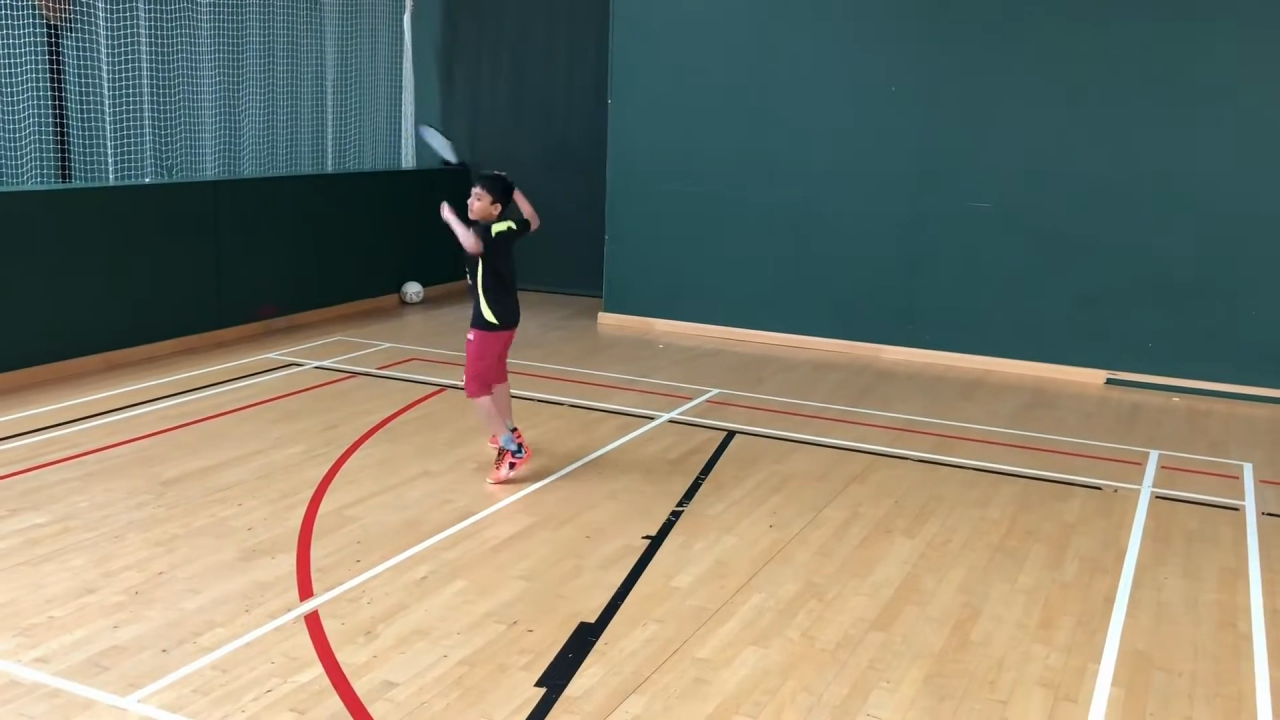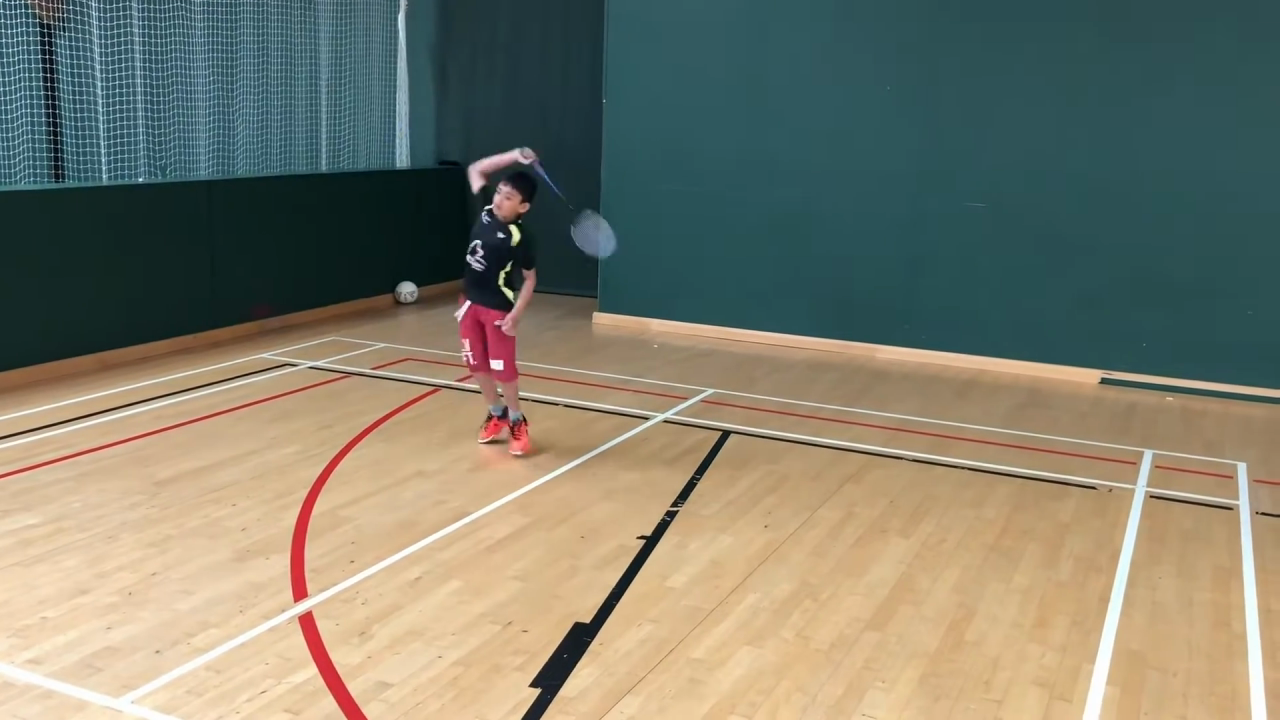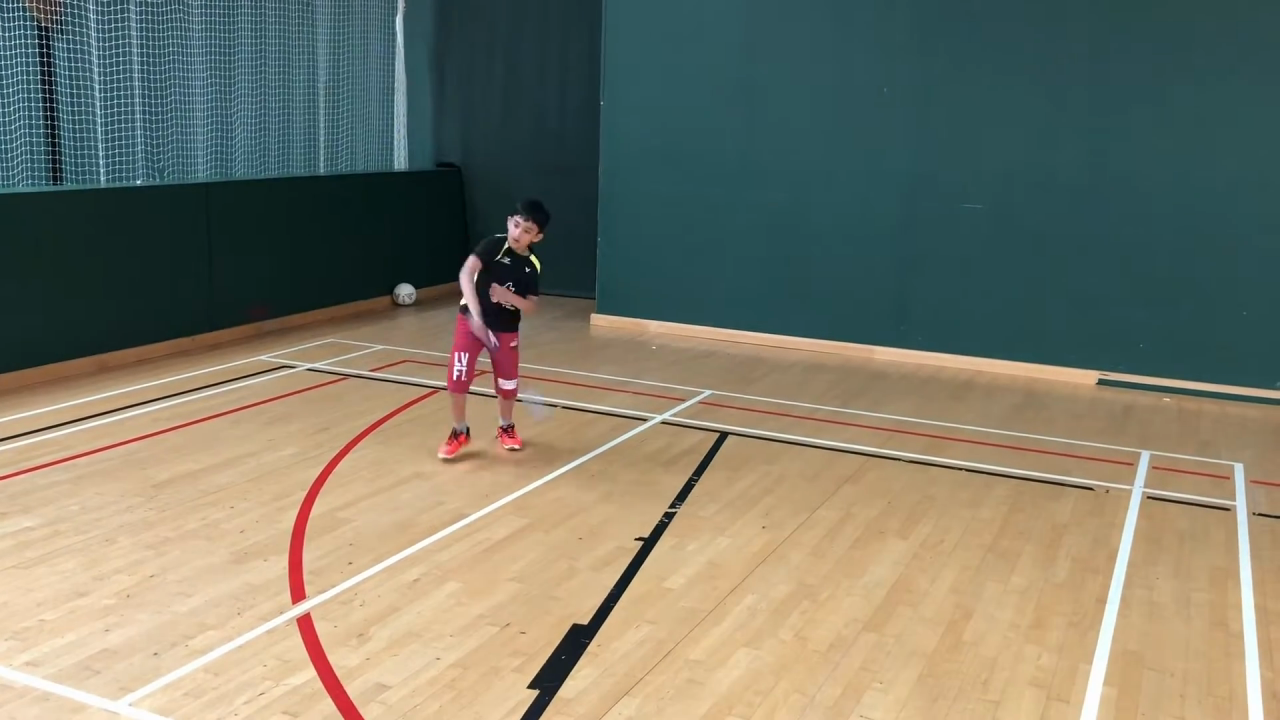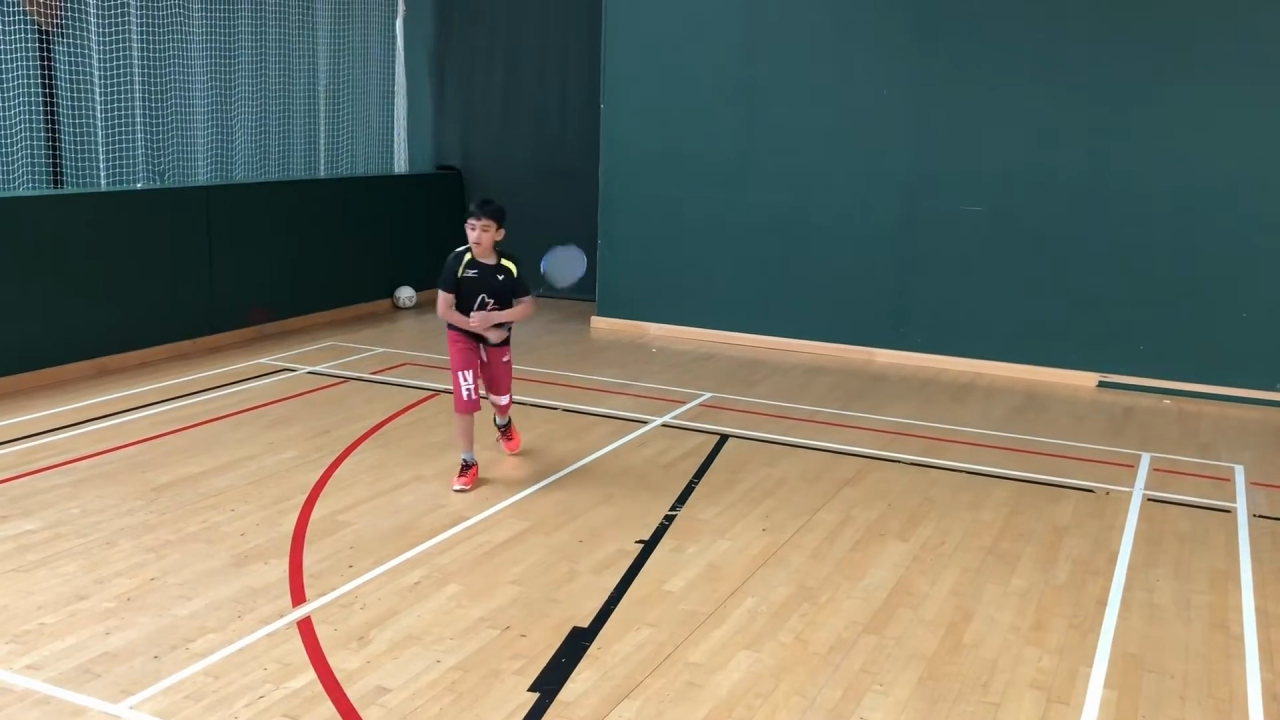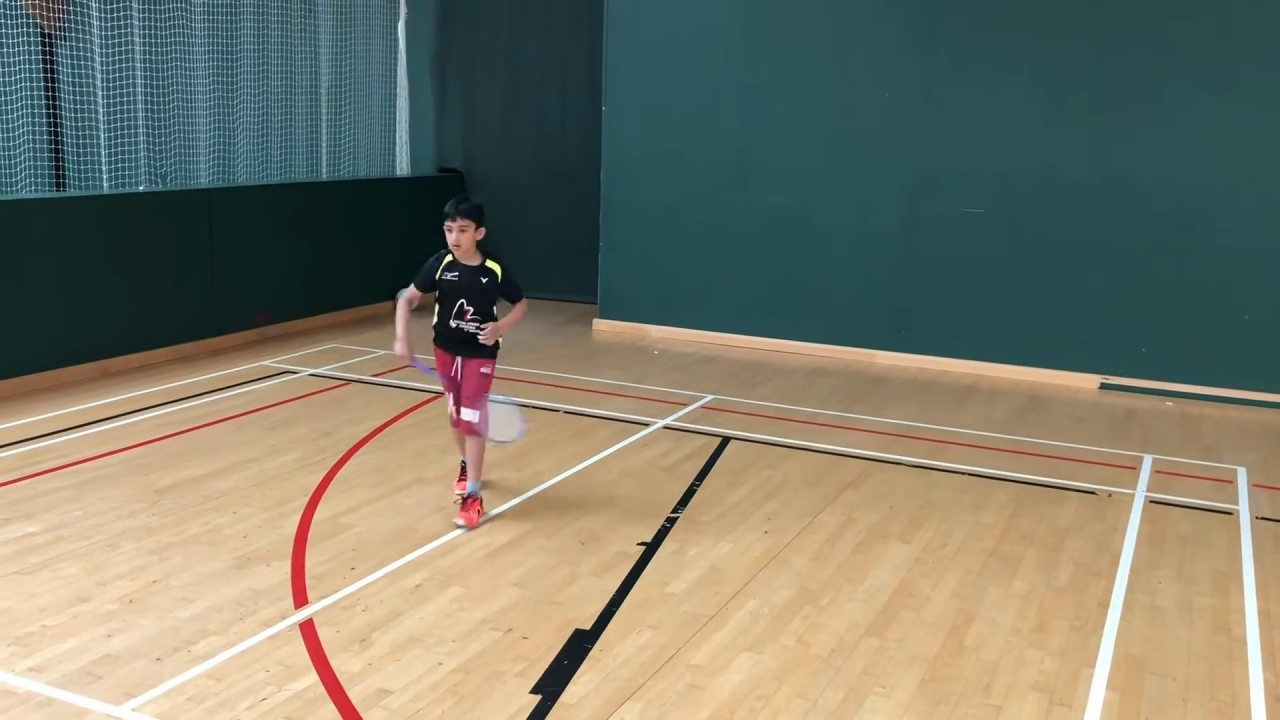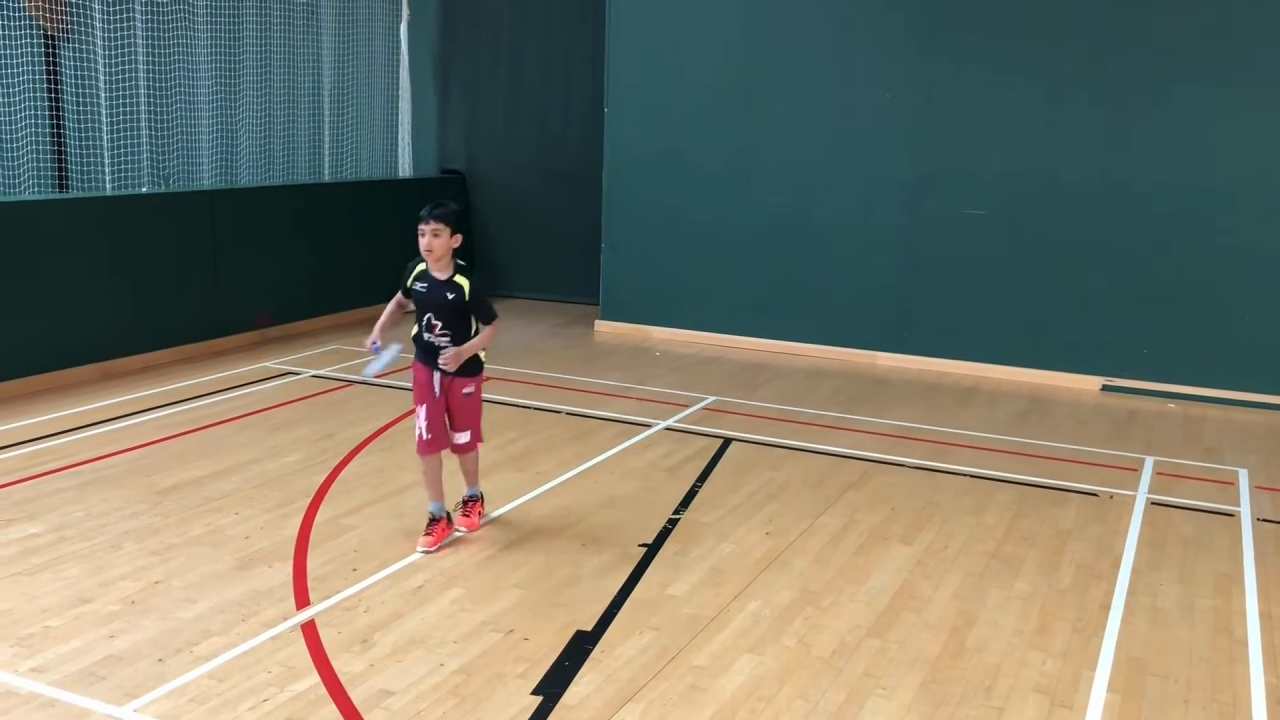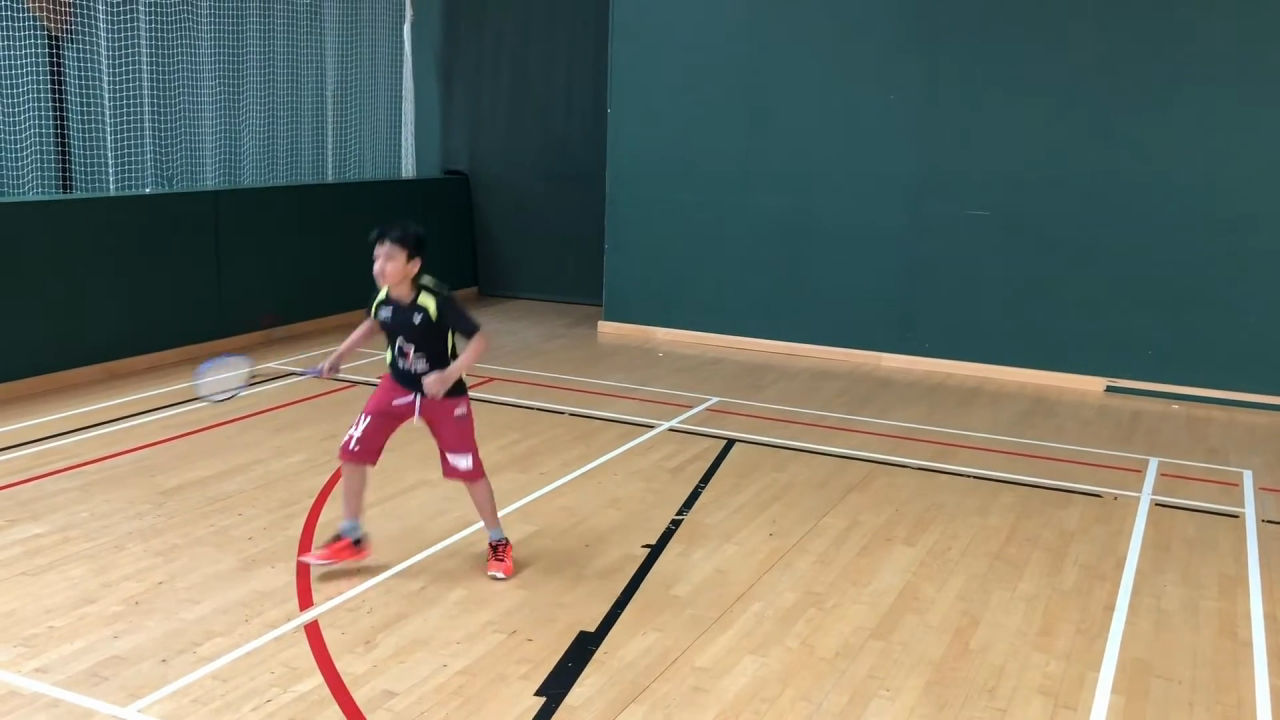
dt=0.3s
person 1, frame 1
left shoulder: (488, 233)
right shoulder: (510, 227)
left elbow: (472, 244)
right elbow: (534, 220)
left wrist: (451, 217)
right wrist: (512, 191)
left hip: (489, 320)
right hip: (505, 317)
left knee: (477, 386)
right knee: (494, 377)
left ankle: (511, 451)
right ankle: (509, 432)
person 1, frame 2
left shoulder: (519, 237)
right shoulder: (488, 213)
left elbow: (530, 279)
right elbow: (475, 170)
left wrist: (516, 314)
right wrist: (513, 157)
left hip: (499, 307)
right hip: (471, 302)
left knee: (503, 369)
right knee: (477, 365)
left ankle: (516, 421)
right ankle: (497, 414)
person 1, frame 3
left shoulder: (532, 265)
right shoulder: (494, 245)
left elbow: (530, 306)
right elbow: (467, 271)
left wrist: (510, 297)
right wrist: (474, 307)
left hip: (505, 328)
right hip: (472, 319)
left knee: (507, 386)
right knee: (457, 381)
left ankle: (505, 427)
right ankle: (459, 430)
person 1, frame 4
left shoulder: (509, 267)
right shoulder: (457, 261)
left elbow: (527, 306)
right elbow: (443, 310)
left wrist: (493, 318)
right wrist: (483, 330)
left hip: (496, 339)
right hip: (462, 336)
left knee: (501, 398)
right knee: (465, 400)
left ankle: (503, 423)
right ankle: (468, 463)
person 1, frame 5
left shoulder: (495, 270)
right shoulder: (439, 264)
left elbow: (521, 304)
right elbow: (407, 298)
left wrist: (500, 327)
right wrist: (402, 338)
left hip: (481, 355)
right hip: (446, 351)
left knee: (475, 420)
right knee: (458, 417)
left ankle: (473, 493)
right ankle: (467, 463)
person 1, frame 6
left shoulder: (466, 284)
right shoulder: (415, 272)
left elbow: (491, 327)
right elbow: (400, 301)
left wrist: (465, 351)
right wrist: (377, 330)
left hip: (463, 371)
right hip: (426, 367)
left knee: (463, 441)
right knee: (428, 440)
left ankle: (472, 497)
right ankle: (438, 516)
person 1, frame 7
left shoulder: (436, 304)
right shoulder: (382, 301)
left elbow: (478, 340)
left wrist: (449, 376)
right wrist: (334, 358)
left hip: (441, 393)
right hip: (397, 386)
left knee: (466, 468)
right knee: (353, 449)
left ankle: (498, 541)
right ankle: (349, 538)
